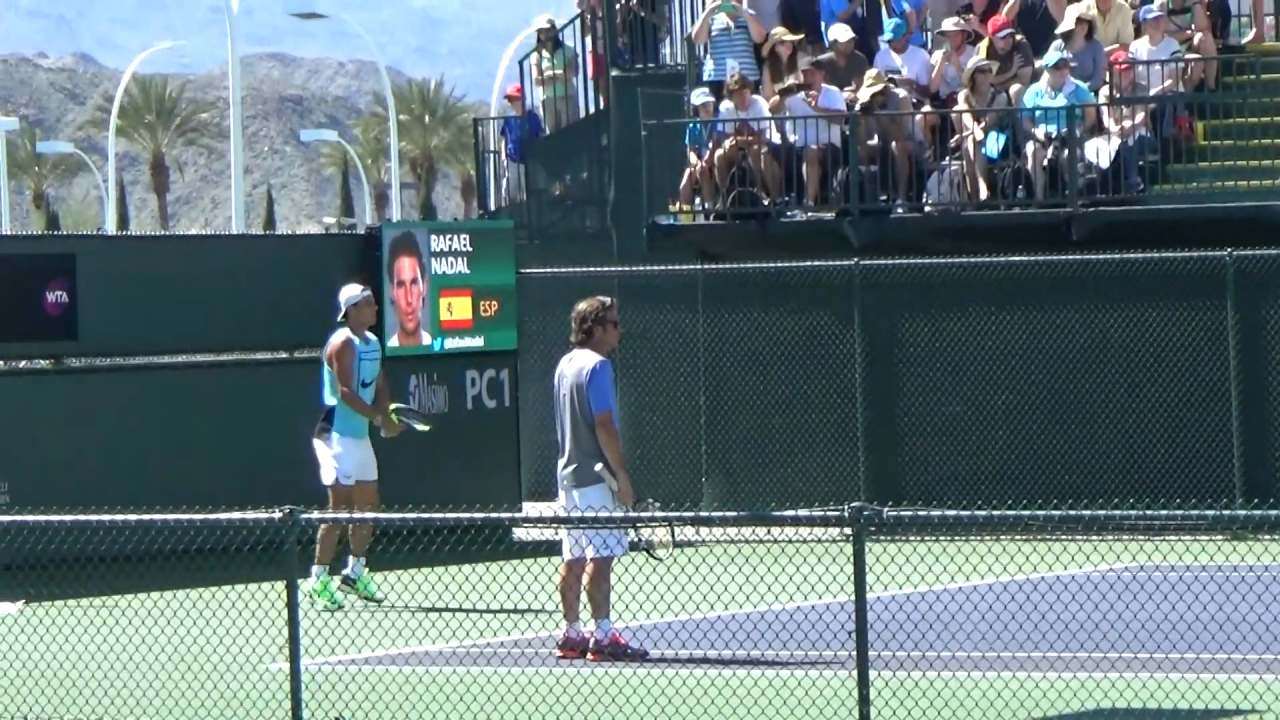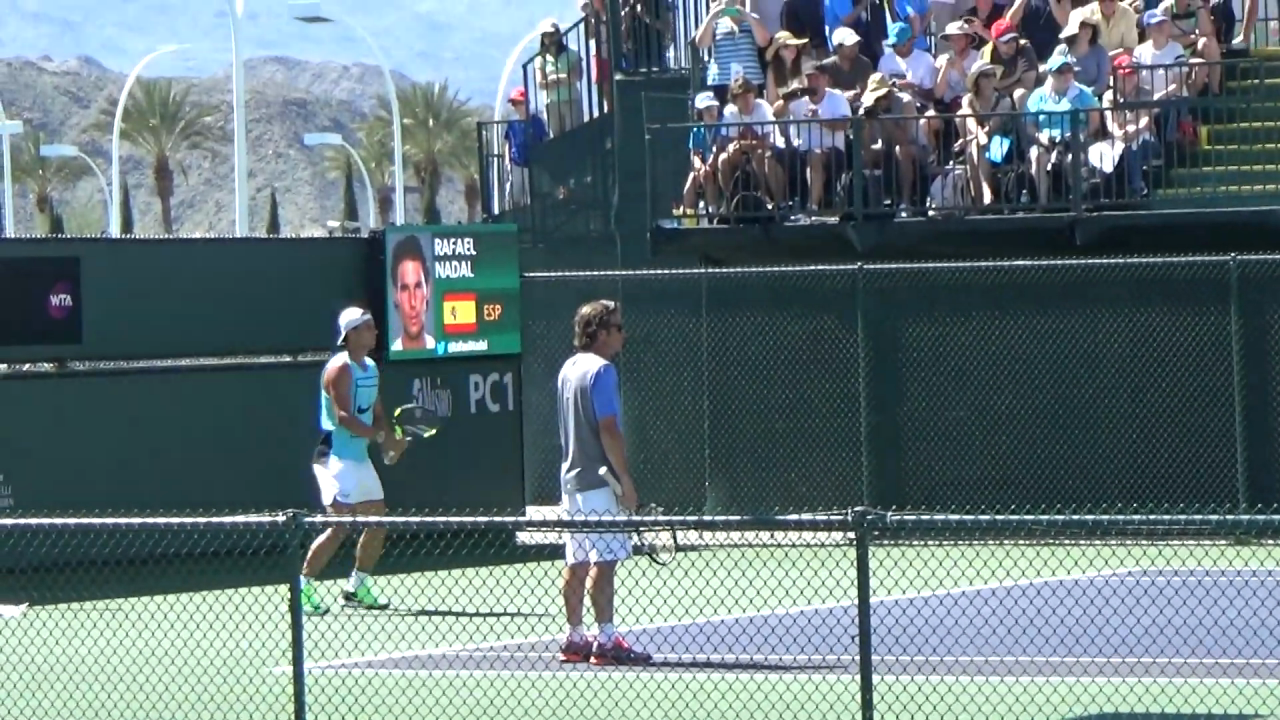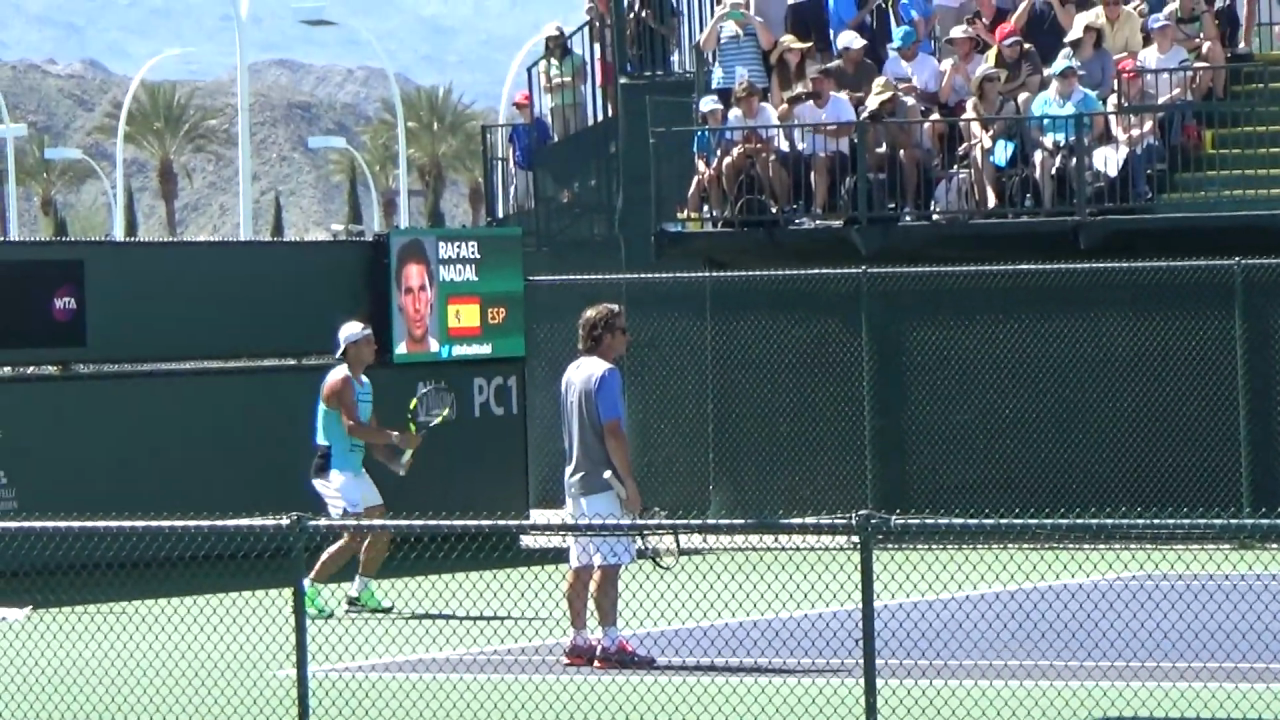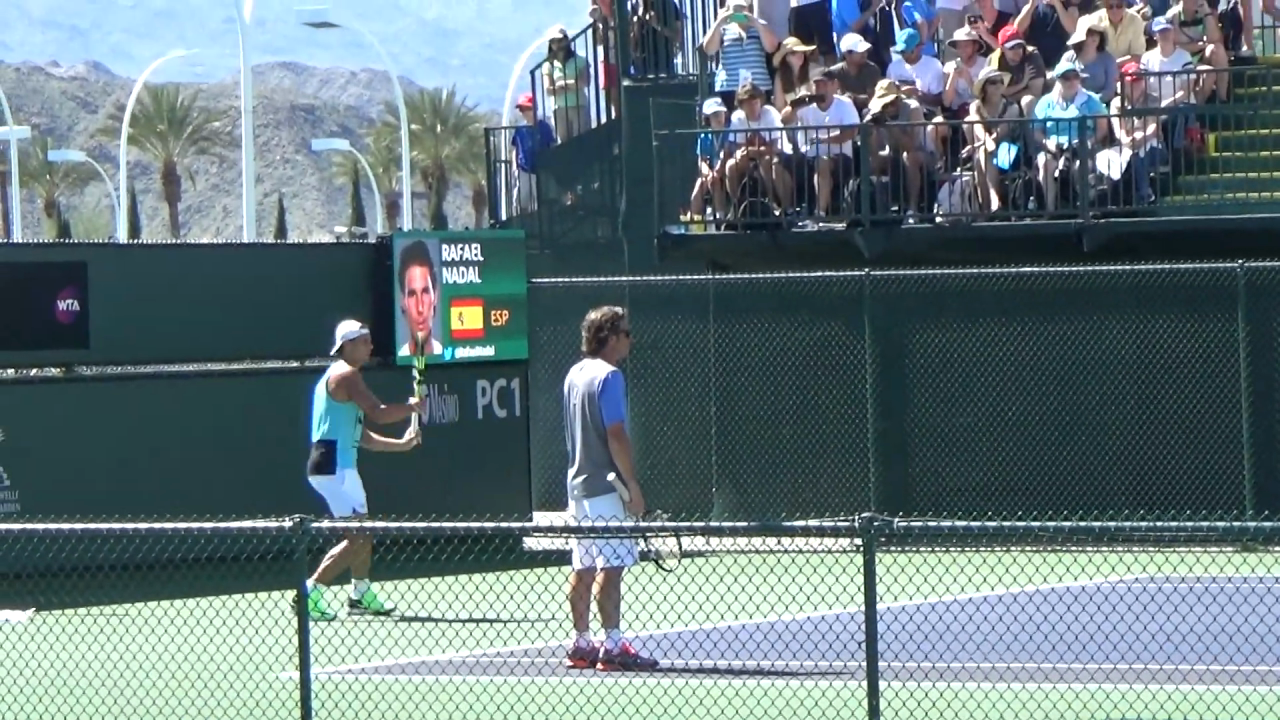
dt=0.1s
person 1, frame 1
left shoulder: (565, 364)
right shoulder: (597, 366)
right elbow: (604, 426)
right wrist: (622, 475)
left hip: (569, 474)
right hip: (595, 478)
left knee: (573, 558)
right knee: (600, 557)
left ankle: (571, 635)
right ankle: (603, 637)
person 1, frame 2
left shoulder: (569, 368)
right shoulder: (601, 370)
right elbow: (608, 430)
right wrist: (625, 479)
left hip: (573, 477)
right hip: (599, 481)
left knee: (576, 561)
right knee: (604, 561)
left ankle: (575, 639)
right ankle: (606, 642)
person 1, frame 3
left shoulder: (572, 372)
right shoulder: (606, 373)
right elbow: (613, 434)
right wrist: (630, 483)
left hip: (577, 481)
right hip: (603, 485)
left knee: (580, 565)
right knee: (608, 565)
left ankle: (579, 642)
right ankle: (610, 645)
person 1, frame 4
left shoulder: (574, 374)
right shoulder: (609, 376)
right elbow: (616, 436)
right wrist: (633, 485)
left hip: (579, 483)
right hip: (605, 487)
left knee: (583, 567)
right knee: (611, 567)
left ankle: (582, 645)
right ankle: (613, 648)
person 2, frame 1
left shoulder: (373, 343)
right shoulder: (342, 343)
left elbow: (380, 389)
right elbow: (345, 392)
left wrist: (385, 419)
right wrist: (380, 418)
left hip: (360, 436)
right hip: (337, 435)
left knee: (368, 506)
right knee: (340, 505)
left ankle: (355, 574)
right ankle: (319, 581)
person 2, frame 2
left shoulder: (370, 367)
right shoulder: (341, 368)
left elbow: (377, 415)
right elbow: (344, 418)
left wrist: (387, 443)
right wrist: (385, 439)
left hip: (360, 459)
right hip: (336, 457)
left knee: (377, 523)
right knee: (340, 524)
left ankle: (358, 588)
right ankle: (303, 586)
person 2, frame 3
left shoulder: (363, 383)
right shoulder: (340, 381)
left elbow: (372, 430)
right elbow: (353, 428)
left wrist: (393, 460)
right wrist: (397, 438)
left hip: (354, 469)
right hip: (334, 470)
left knee: (380, 529)
right knee: (355, 535)
left ankle: (361, 592)
right ankle: (308, 590)
person 2, frame 4
left shoulder: (344, 377)
right shoulder: (345, 376)
left elbow: (359, 435)
right elbow: (379, 414)
left wrist: (401, 444)
right wrist: (412, 407)
left hip: (334, 468)
right hip: (331, 469)
left knee: (360, 532)
right knee: (358, 536)
left ankle: (361, 594)
right ankle: (310, 592)
